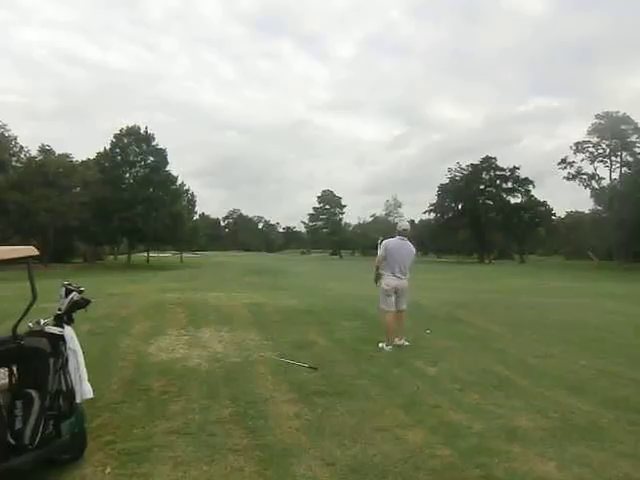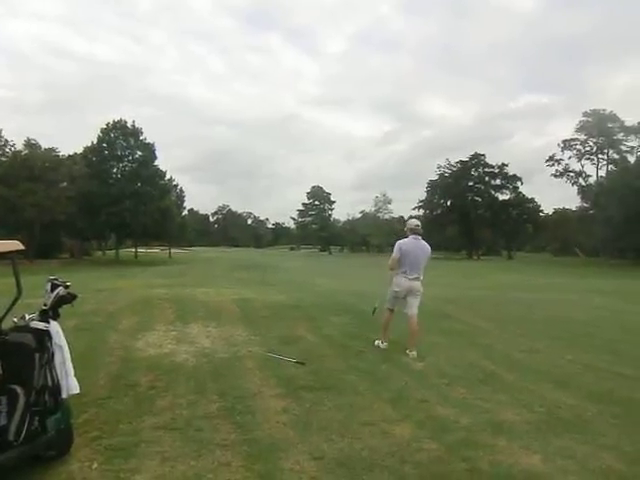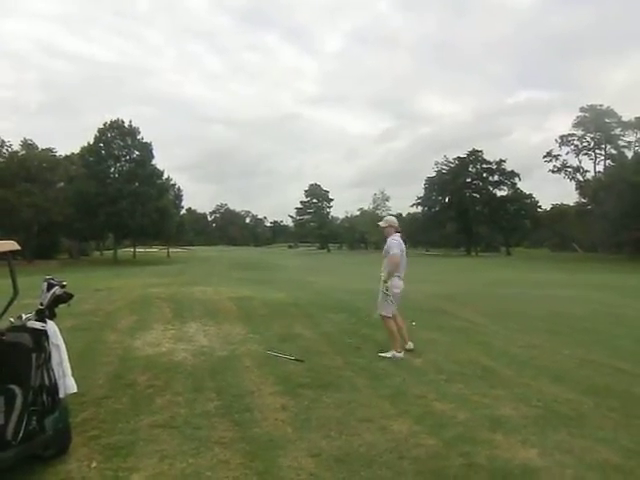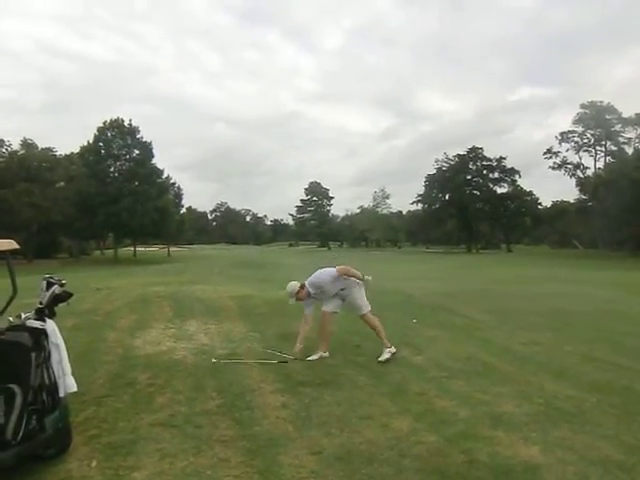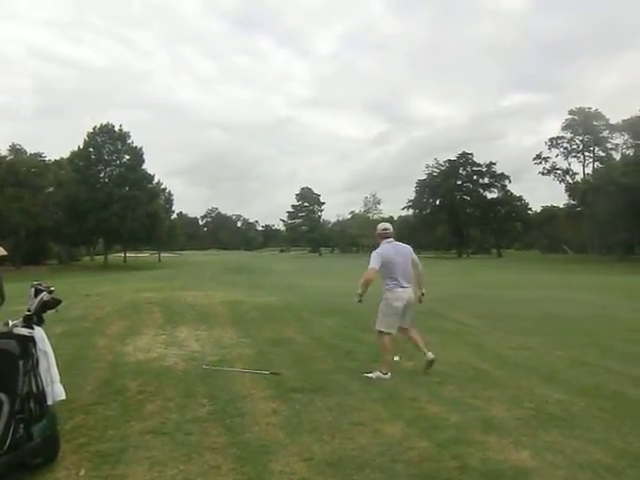
dt=1s
person 1, frame 1
left shoulder: (387, 243)
right shoulder: (412, 248)
left elbow: (378, 263)
left wrist: (377, 274)
left hip: (388, 280)
right hip: (403, 282)
left knee: (388, 312)
right knee: (401, 311)
left ankle: (388, 343)
right ankle: (398, 338)
person 1, frame 2
left shoulder: (401, 244)
right shoulder: (427, 247)
left elbow: (391, 266)
left hip: (400, 281)
right hip: (416, 284)
left knee: (389, 310)
right knee: (413, 316)
left ankle: (383, 341)
right ankle: (412, 349)
person 1, frame 3
left shoulder: (393, 241)
right shoulder: (396, 242)
left elbow: (395, 262)
left wrist: (385, 281)
left hip: (391, 283)
right hip: (391, 282)
left knee: (386, 316)
right knee: (393, 314)
left ankle: (397, 350)
right ankle: (407, 342)
person 1, frame 4
left shoulder: (318, 279)
right shoulder: (309, 297)
left elbow: (344, 269)
right elbow: (306, 322)
left wrist: (362, 278)
right wrist: (298, 344)
left hip: (351, 286)
right hip: (336, 292)
left knee: (366, 316)
right knee: (325, 316)
left ankle: (388, 347)
right ankle: (323, 350)
person 1, frame 5
left shoulder: (379, 253)
right shoulder: (406, 248)
left elbow: (368, 277)
right elbow: (418, 268)
left wrist: (360, 293)
right wrist: (421, 289)
left hip: (393, 295)
right hip: (408, 293)
left knee: (384, 333)
right knee: (404, 328)
left ankle: (384, 371)
right ankle: (427, 354)
